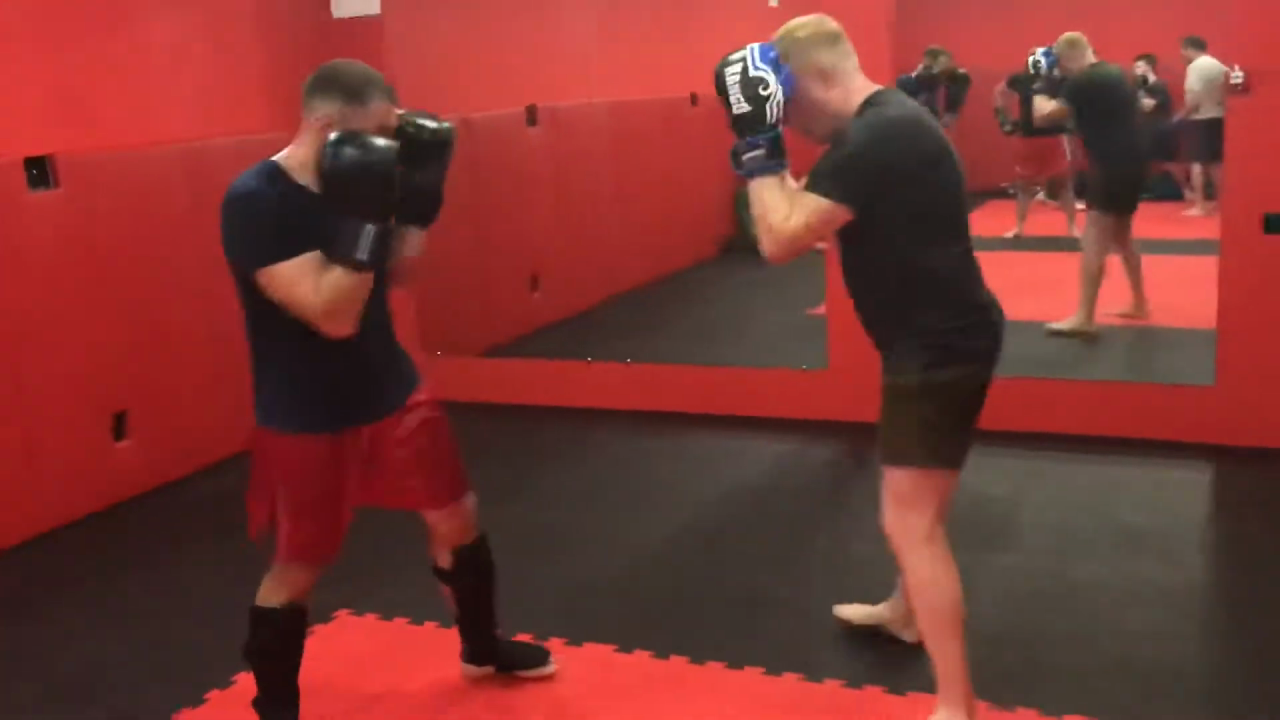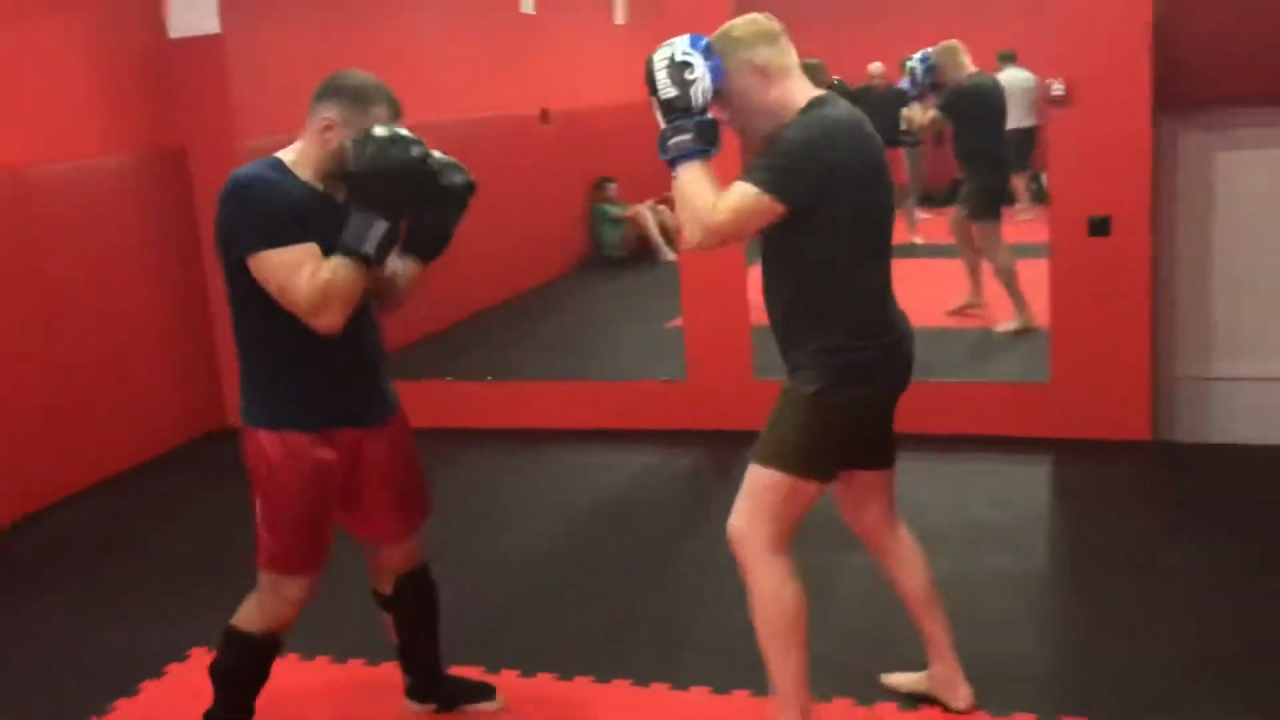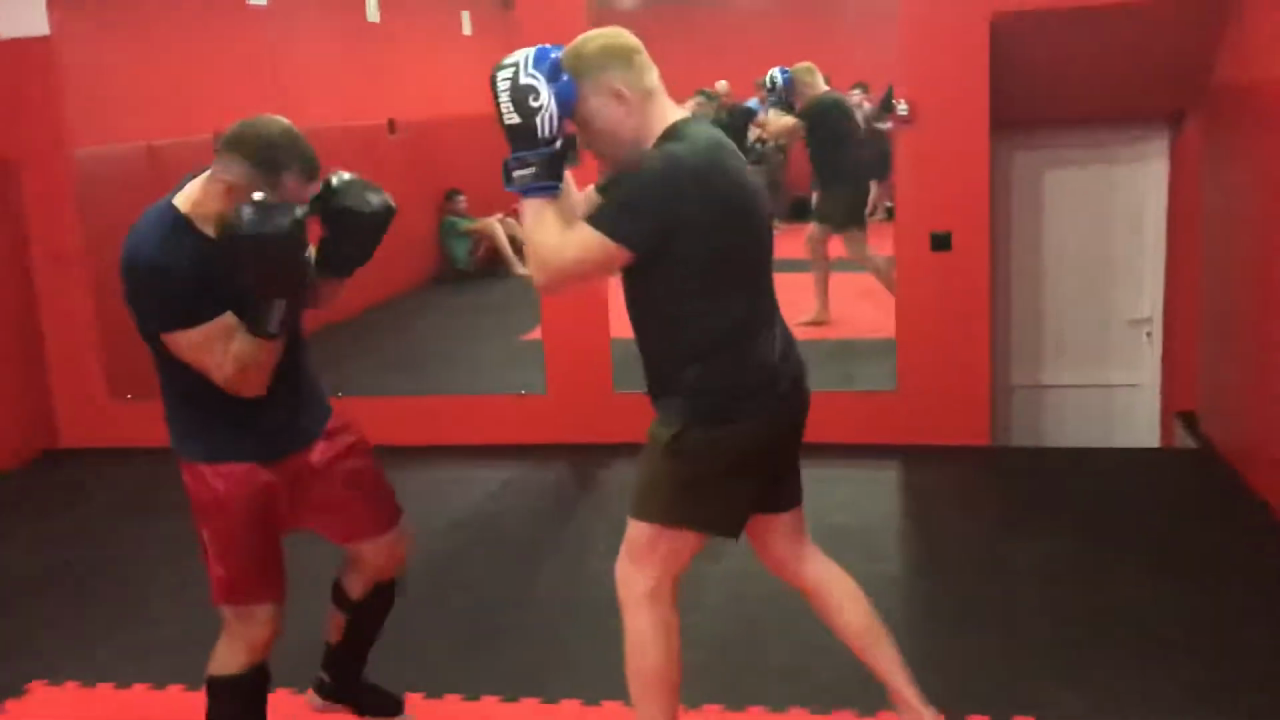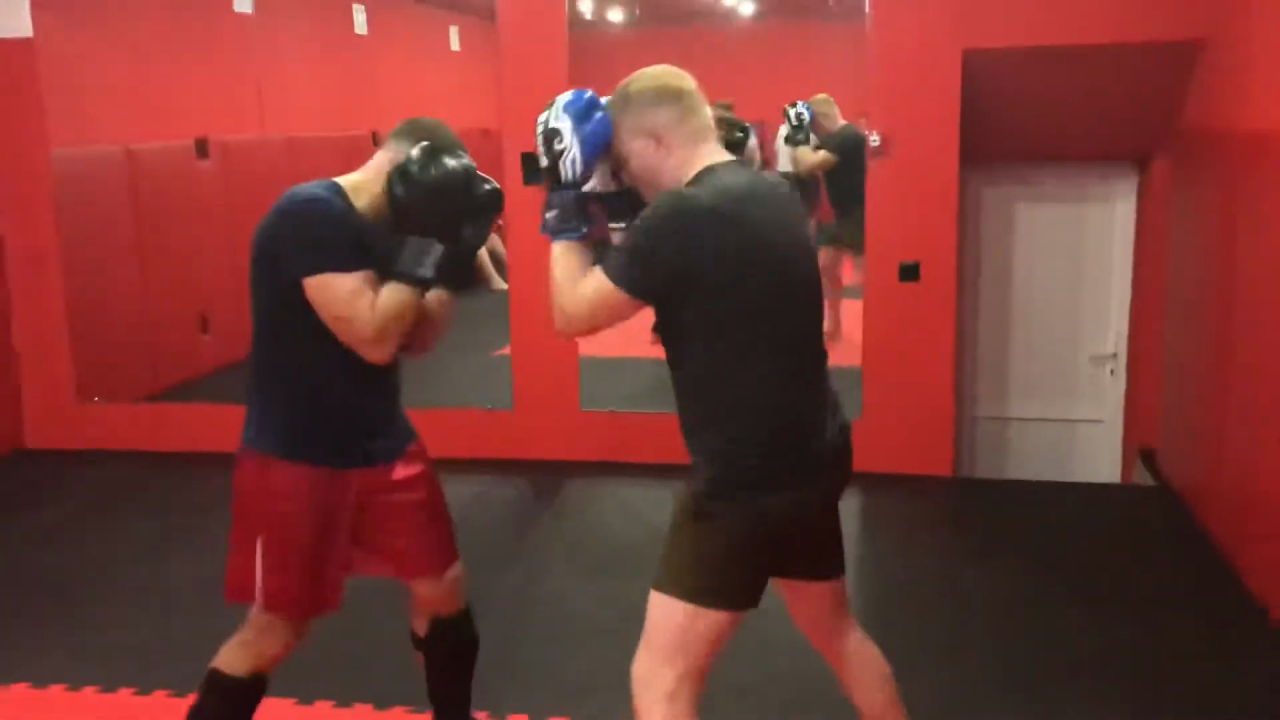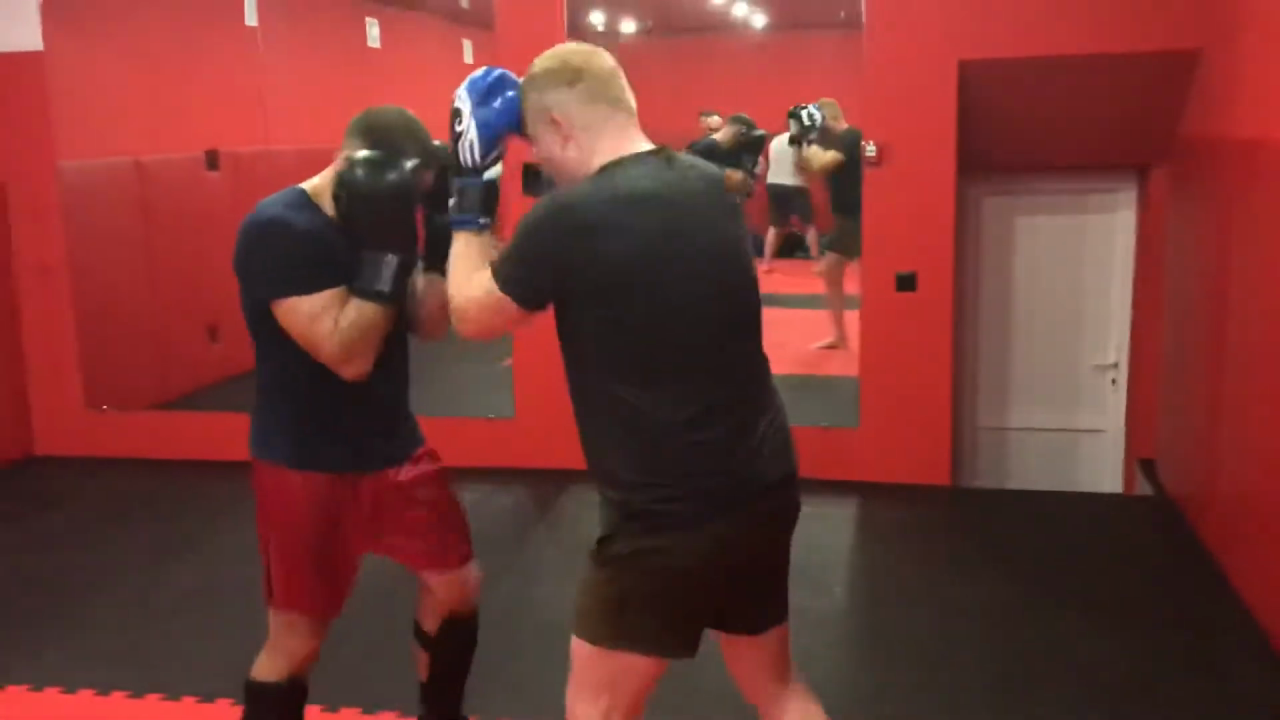
dt=0.5s
person 1, frame 1
left shoulder: (878, 137)
right shoulder: (885, 121)
left elbow: (780, 238)
right elbow: (807, 208)
left wrist: (757, 139)
right wrist: (761, 139)
left hip: (941, 347)
right hip: (936, 336)
left knee: (909, 522)
right knee: (907, 498)
right ankle: (908, 610)
person 1, frame 2
left shoulder: (818, 137)
right shoulder: (821, 131)
left elbow: (705, 229)
right elbow: (729, 213)
left wrist: (684, 129)
right wrist: (690, 129)
left hip: (841, 368)
right hip: (862, 360)
left knee: (755, 535)
right knee: (875, 518)
person 1, frame 3
left shoulder: (668, 173)
right shoulder: (699, 149)
left elbow: (554, 267)
right elbow: (591, 218)
left wrist: (529, 155)
right wrist: (548, 161)
left hip: (714, 412)
right hip: (767, 391)
left knee: (642, 581)
right knee: (798, 560)
person 1, frame 4
left shoulder: (688, 216)
right shoulder: (763, 193)
left elbow: (573, 313)
left wrist: (565, 203)
right wrist: (588, 200)
left hip: (747, 475)
right hip: (812, 456)
right knee: (830, 626)
person 1, frame 5
left shoulder: (572, 217)
right shoulder: (708, 185)
left elbow: (473, 315)
left wrist: (468, 193)
left hip: (667, 511)
right hip: (762, 486)
person 2, frame 1
left shoulder: (371, 178)
right shoulder: (255, 202)
left elbow: (401, 265)
right elbow: (334, 317)
left wrist: (422, 184)
right wrist: (361, 217)
left hip: (393, 393)
right hip: (306, 419)
left knee: (456, 519)
right knee: (297, 568)
left ankle: (482, 647)
person 2, frame 2
left shoulder: (349, 192)
right shoulder: (255, 193)
left elbow: (391, 291)
right elbow: (323, 309)
left wrist: (430, 229)
right wrist: (375, 215)
left hip: (369, 409)
right hip: (292, 425)
left knee: (401, 553)
right knee: (286, 591)
person 2, frame 3
left shoulder: (266, 214)
right shoulder: (157, 256)
left elbow: (311, 294)
right elbow: (243, 378)
left wrist: (344, 244)
right wrist: (272, 287)
left hip: (306, 424)
right hip: (229, 454)
left knee: (384, 549)
right knee: (254, 623)
person 2, frame 4
left shoulder: (391, 225)
right shoulder: (311, 216)
left elbow: (420, 338)
right elbow: (375, 339)
left wrist: (460, 251)
right wrist: (428, 243)
left hip: (381, 443)
right hip: (294, 455)
left knee: (442, 591)
right knee: (273, 629)
person 2, frame 5
left shoulder: (377, 220)
right shoulder: (278, 230)
left elbow: (429, 322)
right elbow: (350, 356)
right wrist: (383, 249)
left hip: (393, 443)
right hip: (306, 461)
left knee: (456, 585)
right knee: (297, 634)
person 3, frame 1
left shoulder: (1084, 81)
right shoulder: (1114, 74)
left elbow: (1043, 117)
left wrist: (1040, 88)
right wrist: (1058, 87)
left hip: (1115, 165)
right hip: (1133, 162)
left knee: (1093, 239)
right knee: (1121, 235)
left ankle: (1084, 317)
right ankle: (1139, 303)
person 3, frame 2
left shoulder: (964, 91)
right shoulder: (985, 82)
left elbow: (922, 124)
right elbow: (950, 112)
left wrist: (919, 92)
right wrist: (933, 90)
left hip: (986, 173)
right hip: (984, 171)
left knee: (991, 244)
right knee: (959, 225)
left ankle: (1023, 314)
right ankle: (975, 295)
person 3, frame 3
left shoulder: (822, 105)
right shoulder: (830, 102)
left elbow: (778, 129)
right elbow: (797, 128)
right wrist: (783, 102)
left hip: (847, 185)
right hip: (834, 184)
left knee: (859, 252)
right knee: (814, 240)
right ankle: (821, 310)
person 3, frame 4
left shoulder: (846, 138)
right shoulder: (837, 137)
left elbow: (808, 165)
right elbow: (807, 165)
left wrist: (799, 137)
right wrist: (799, 139)
left hip: (859, 215)
right hip: (846, 214)
left knee: (865, 276)
right knee: (826, 265)
right ankle: (833, 326)
person 3, frame 5
left shoulder: (851, 138)
right shoulder: (834, 140)
left elbow: (819, 165)
right elbow: (808, 168)
left wrist: (812, 135)
right wrist: (802, 139)
left hip: (861, 219)
right hip: (846, 219)
right knee: (829, 272)
right ankle: (839, 335)
